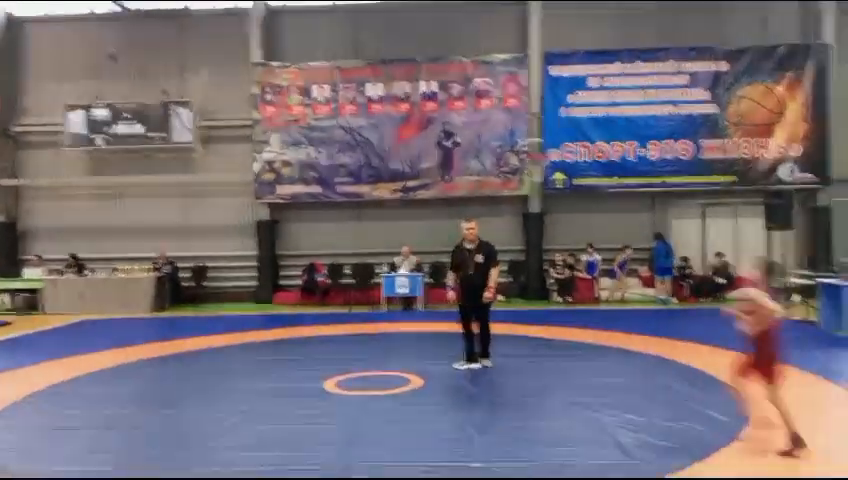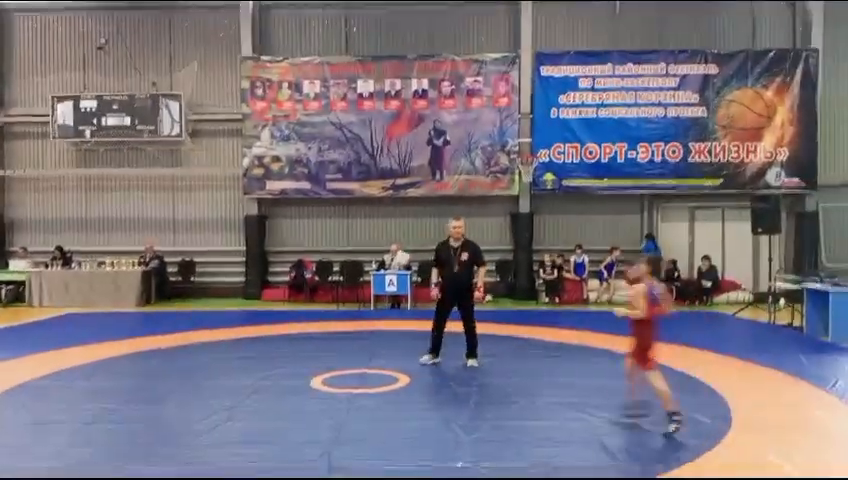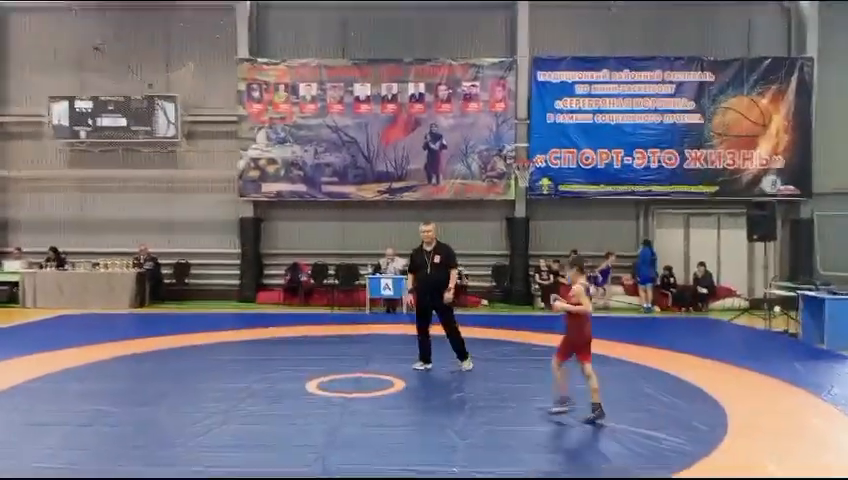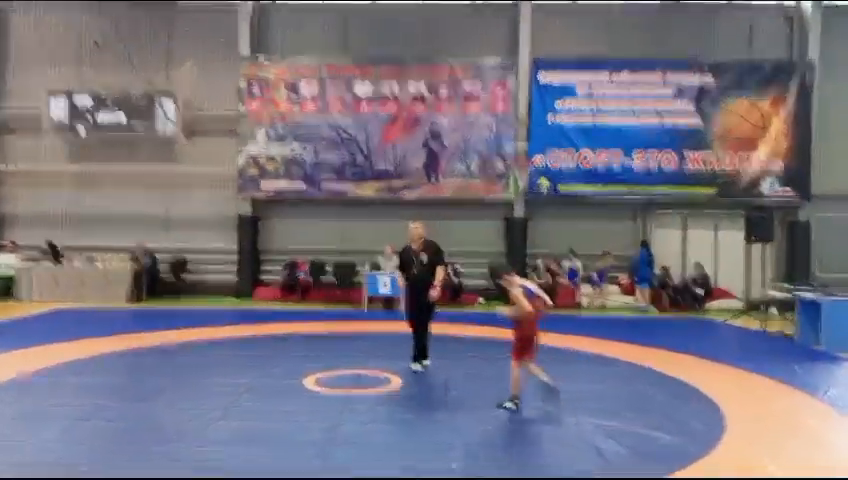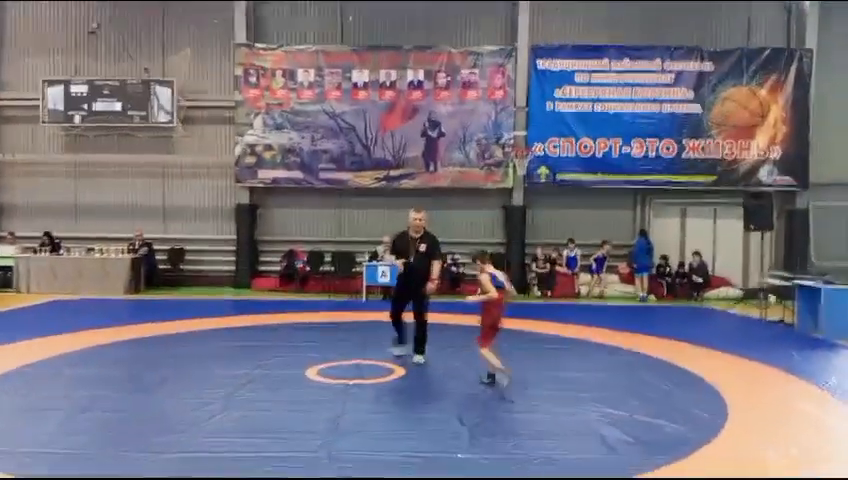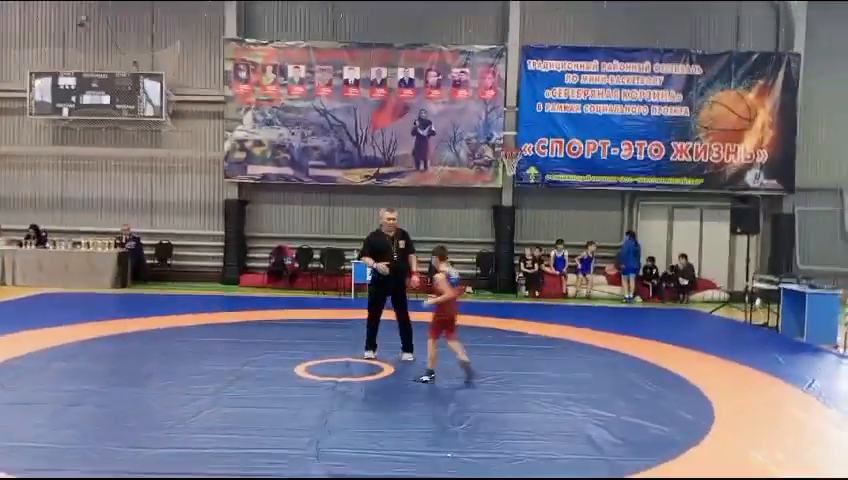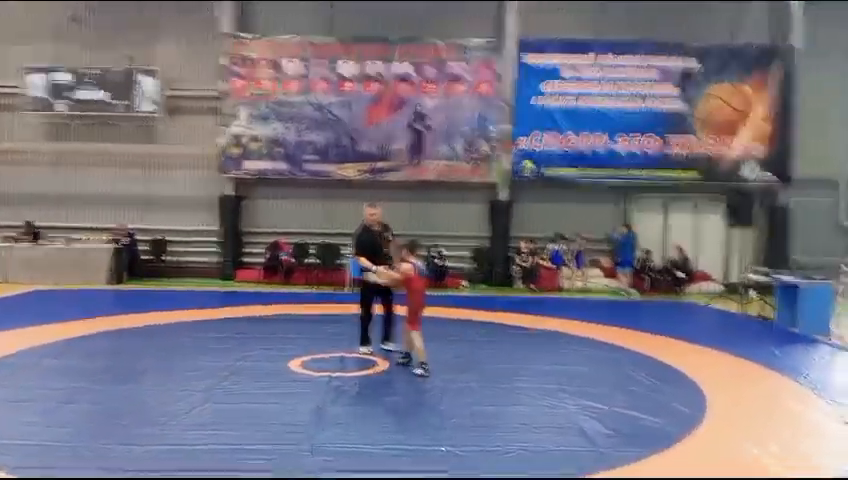
dt=0.4s
person 1, frame 1
left shoulder: (751, 296)
left elbow: (777, 312)
left wrist: (756, 328)
right wrist: (738, 313)
left hip: (763, 351)
right hip: (768, 350)
left knee: (737, 380)
right knee: (774, 397)
right ankle: (795, 439)
person 1, frame 2
left shoulder: (640, 288)
right shoulder: (659, 287)
left elbow: (642, 313)
right elbow: (668, 308)
left wrist: (624, 312)
left hip: (642, 336)
right hip: (649, 334)
left knee: (654, 377)
right knee: (630, 367)
left ankle: (674, 415)
right ankle: (634, 404)
person 1, frame 3
left shoulder: (576, 288)
right shoulder: (584, 285)
left elbow: (588, 309)
left wrist: (565, 306)
right wrist: (561, 300)
left hip: (574, 333)
right hip: (585, 333)
left knee: (556, 363)
right knee: (587, 370)
left ankle: (564, 399)
right ankle: (597, 408)
person 1, frame 4
left shoulder: (515, 290)
right shoulder: (530, 285)
left elbow: (528, 309)
right elbow: (548, 302)
left wrist: (510, 312)
right wrist: (539, 314)
left hip: (522, 330)
right hip: (532, 329)
left knee: (516, 364)
right knee: (528, 363)
left ankle: (514, 399)
right ankle: (547, 383)
person 1, frame 5
left shoulder: (483, 276)
right shoulder: (501, 274)
left elbow: (494, 295)
right elbow: (512, 292)
left wrist: (476, 298)
left hip: (489, 316)
right hip: (498, 315)
left knee: (483, 349)
right knee: (488, 344)
left ankle: (501, 370)
right ankle: (491, 375)
person 1, frame 6
left shoulder: (439, 276)
right shoulder: (454, 272)
left elbow: (449, 295)
left wrist: (432, 301)
left hip: (442, 312)
right hip: (452, 311)
left knee: (432, 341)
right knee: (452, 340)
left ankle: (430, 373)
right ankle: (466, 363)
person 1, frame 7
left shoulder: (404, 266)
right shoulder: (419, 264)
left elbow: (392, 281)
right wrist: (387, 272)
left hip: (414, 301)
right hip: (420, 299)
left knee: (415, 332)
right knee: (408, 327)
left ankle: (423, 365)
right ankle: (407, 355)
person 2, frame 1
left shoulder: (487, 248)
right shoulder: (457, 250)
left elbow: (494, 269)
right elbow: (452, 272)
left wrist: (490, 289)
right wrist: (451, 289)
left hip: (482, 293)
right hip: (464, 294)
left knee: (484, 325)
right knee: (466, 326)
left ankle: (484, 356)
right ankle: (471, 359)
person 2, frame 2
left shoulder: (472, 247)
right shoulder: (441, 247)
left elbow: (481, 268)
right elbow: (436, 268)
left wrist: (479, 288)
right wrist: (435, 285)
left hip: (466, 292)
right hip: (446, 291)
left knee: (469, 325)
right knee: (438, 323)
left ankle: (472, 356)
right ankle: (433, 354)
person 2, frame 3
left shoulder: (445, 250)
right shoulder: (416, 253)
left elbow: (454, 270)
right elbow: (411, 274)
left wrist: (450, 289)
right wrist: (409, 292)
left hip: (441, 296)
right hip: (422, 296)
left knee: (450, 327)
right knee: (422, 329)
left ankle: (465, 358)
right ankle: (424, 360)
person 2, frame 4
left shoulder: (433, 248)
right shoulder: (405, 251)
left elbow: (440, 268)
right elbow: (402, 270)
left wrist: (436, 286)
right wrist: (401, 279)
left hip: (428, 294)
right hip: (413, 293)
left knee: (422, 326)
right knee: (415, 326)
left ankle: (418, 360)
right ankle: (423, 357)
person 2, frame 5
left shoulder: (431, 239)
right shoulder: (400, 238)
left elbow: (436, 261)
right elbow: (391, 254)
left wrist: (433, 280)
right wrist: (396, 262)
left hip: (421, 284)
right hip: (403, 282)
left knee: (420, 318)
right knee: (394, 314)
left ankle: (419, 352)
right ankle: (400, 343)
person 2, frame 6
left shoulder: (403, 235)
right shoulder: (373, 237)
left elbow: (411, 255)
right elbow: (364, 257)
left wrist: (414, 273)
right wrist: (376, 265)
left hip: (399, 281)
right hip: (379, 282)
left knee: (403, 316)
right knee: (374, 315)
left ankle: (407, 350)
right ankle: (370, 348)
person 2, frame 7
left shoulder: (385, 227)
right shoulder: (362, 234)
right elbow: (360, 258)
right wrist: (374, 268)
right hip: (370, 277)
left knee: (389, 307)
right knee: (367, 310)
left ankle: (387, 340)
right ankle: (364, 343)
